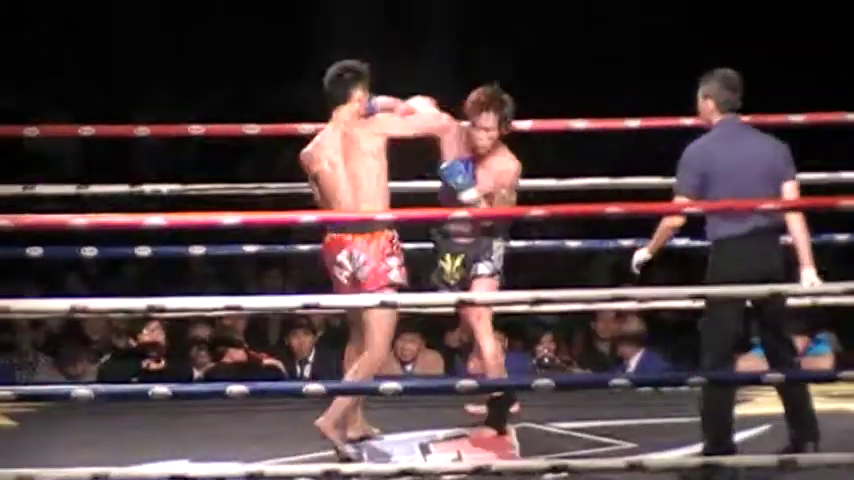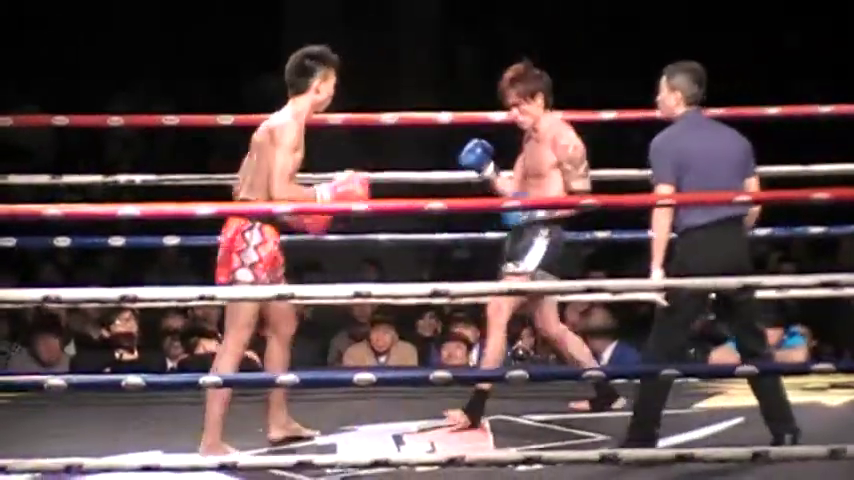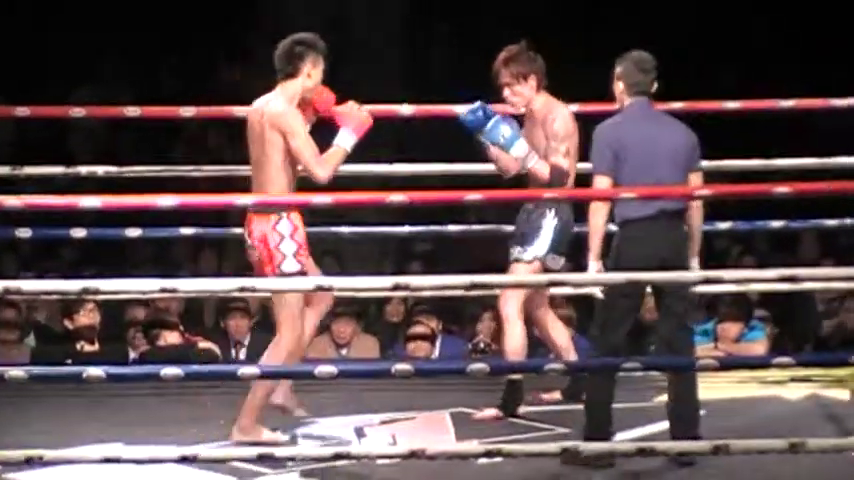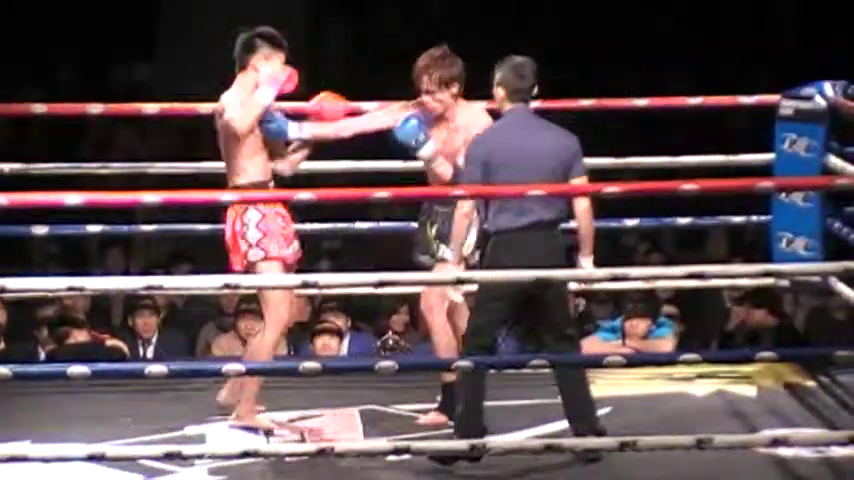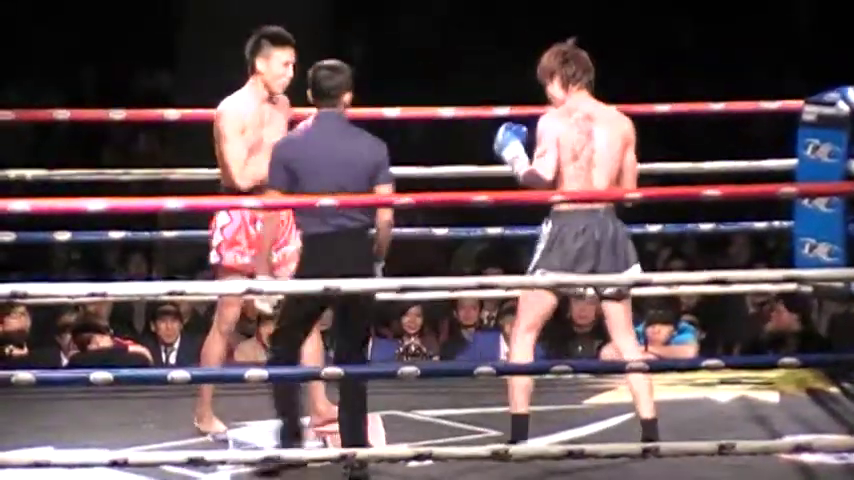
dt=1s
person 1, frame 1
left shoulder: (699, 151)
right shoulder: (774, 146)
left elbow: (677, 216)
right elbow: (793, 209)
left wrist: (648, 249)
right wrist: (807, 266)
left hip: (730, 257)
right hip: (770, 253)
left knee: (718, 358)
right knee: (781, 349)
right ankle: (805, 438)
person 1, frame 2
left shoulder: (667, 141)
right shoulder: (736, 139)
left elbow: (664, 208)
right elbow: (754, 203)
left wrist: (657, 266)
left hip: (696, 249)
right hip: (735, 246)
left knee: (663, 347)
right knee: (752, 342)
left ankle: (641, 438)
right ankle: (784, 430)
person 1, frame 3
left shoulder: (610, 131)
right shoulder: (683, 132)
left elbow: (601, 200)
right elbow: (695, 201)
left wrist: (594, 256)
right wrist: (693, 254)
left hip: (633, 239)
right hip: (674, 239)
left knee: (607, 343)
right knee: (679, 340)
left ankle: (598, 440)
right ankle: (685, 438)
person 1, frame 4
left shoulder: (485, 141)
right shoulder: (564, 140)
left elbow: (465, 208)
right elbow: (582, 205)
left wrist: (454, 262)
right wrist: (586, 255)
left hip: (508, 249)
right hip: (551, 247)
left knee: (478, 344)
right knee: (563, 342)
left ankle: (467, 437)
right ankle: (588, 432)
person 1, frame 5
left shoulder: (290, 146)
right shoulder: (373, 147)
right elbow: (385, 217)
right wrist: (378, 261)
left hip: (314, 256)
right hip: (358, 257)
left knee: (282, 350)
right knee: (353, 360)
left ankle: (291, 444)
person 2, frame 1
left shoulder: (310, 152)
right shoulder: (373, 128)
right elbow: (439, 124)
right wrist: (422, 109)
left hip: (338, 244)
right hip: (375, 242)
left knee: (364, 335)
right knee: (377, 349)
left ankle: (353, 420)
right ankle: (333, 418)
person 2, frame 2
left shoulder: (277, 123)
right shoulder: (289, 128)
left elbow: (246, 184)
right elbow: (279, 193)
left wrist: (295, 215)
right wrist: (333, 193)
left hip: (255, 233)
right hip: (252, 233)
left knee: (285, 326)
right knee: (236, 341)
left ankle: (279, 422)
right ankle: (211, 439)
person 2, frame 3
left shoulder: (261, 107)
right shoulder: (284, 112)
right elbow: (320, 172)
left wrist: (308, 119)
right wrist: (349, 133)
left hip: (264, 220)
right hip: (279, 222)
left knee: (320, 297)
right knee: (289, 334)
left ankle: (281, 386)
right ankle: (247, 424)
person 2, frame 4
left shoulder: (252, 104)
right shoulder: (234, 101)
left elbow: (280, 167)
right elbow: (240, 127)
left wrist: (309, 137)
right wrist: (267, 90)
left hip: (270, 210)
right hip: (252, 214)
left knee: (285, 312)
right knee: (277, 317)
left ankle: (237, 386)
right ankle: (245, 411)
person 2, frame 5
left shoulder: (281, 105)
right shoulder: (231, 111)
right elbow: (242, 178)
left hip: (277, 214)
right hip: (239, 217)
right knee: (226, 322)
left ankle: (319, 405)
right ankle: (203, 412)
person 3, frame 1
left shoulder: (508, 166)
right shoulder: (453, 134)
left elbow: (494, 221)
left wrist: (468, 192)
left hip: (483, 243)
right hip: (449, 241)
left knee: (480, 322)
right knee: (470, 321)
left ankle: (498, 414)
right ankle: (503, 396)
person 3, frame 2
left shoulder: (564, 139)
right shoulder: (531, 138)
left elbow: (581, 198)
right elbow: (513, 190)
left wrist: (535, 209)
right wrist: (486, 169)
left hip: (543, 235)
right hip: (530, 235)
left knee: (497, 313)
right knee: (548, 324)
left ankle: (475, 409)
right ankle: (606, 390)
person 3, frame 3
left shoulder: (557, 117)
right shoulder: (531, 118)
left elbow: (558, 179)
right elbow: (509, 169)
left wrist: (519, 148)
right wrist: (486, 135)
left hip: (549, 216)
right hip: (536, 214)
left knee: (509, 304)
right knee: (536, 306)
left ankle: (511, 399)
person 3, frame 4
left shoulder: (478, 123)
right shoulder: (414, 111)
right elbow: (352, 125)
left wrist: (425, 149)
right wrist: (296, 130)
right hip: (435, 211)
left knee: (432, 305)
right knee: (449, 302)
left ankle: (450, 403)
person 3, frame 5
left shoulder: (554, 120)
right shoulder: (622, 124)
left elbow: (543, 177)
right elbow: (628, 190)
left wrist: (513, 152)
left hip: (566, 228)
right hip: (608, 227)
left knee: (524, 332)
right knee: (625, 339)
left ankle: (518, 437)
right ankle: (650, 435)
